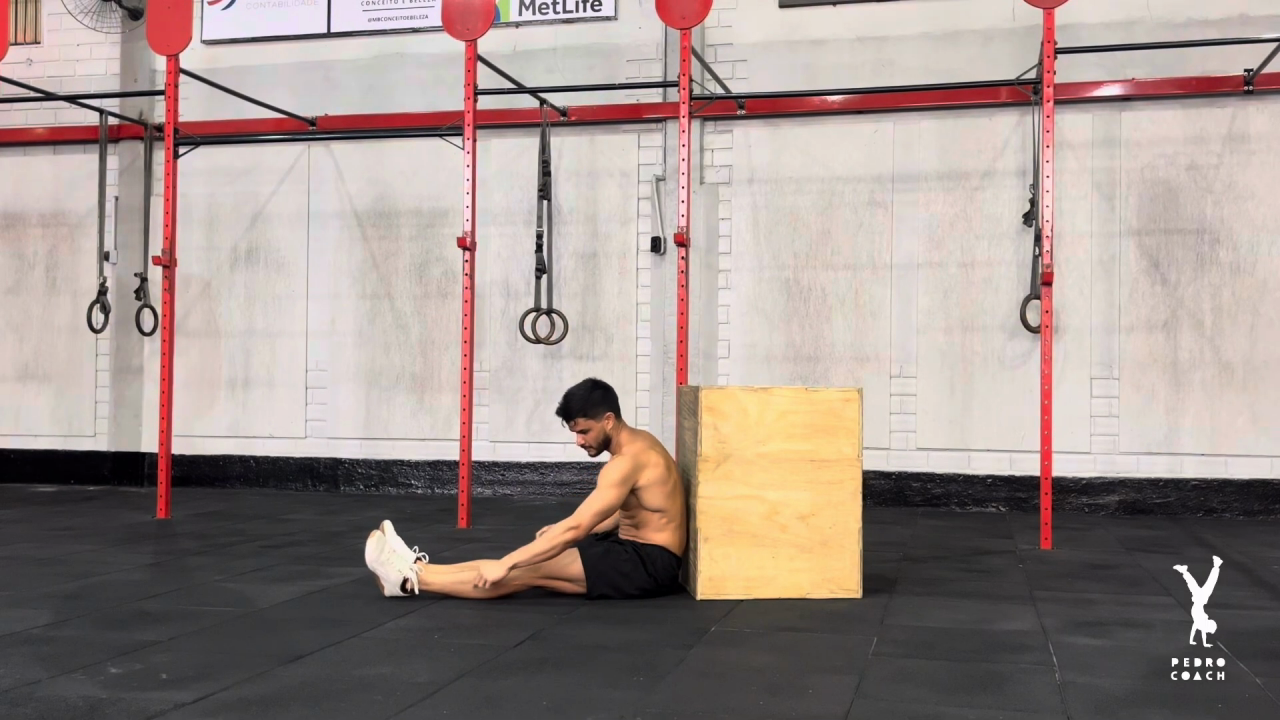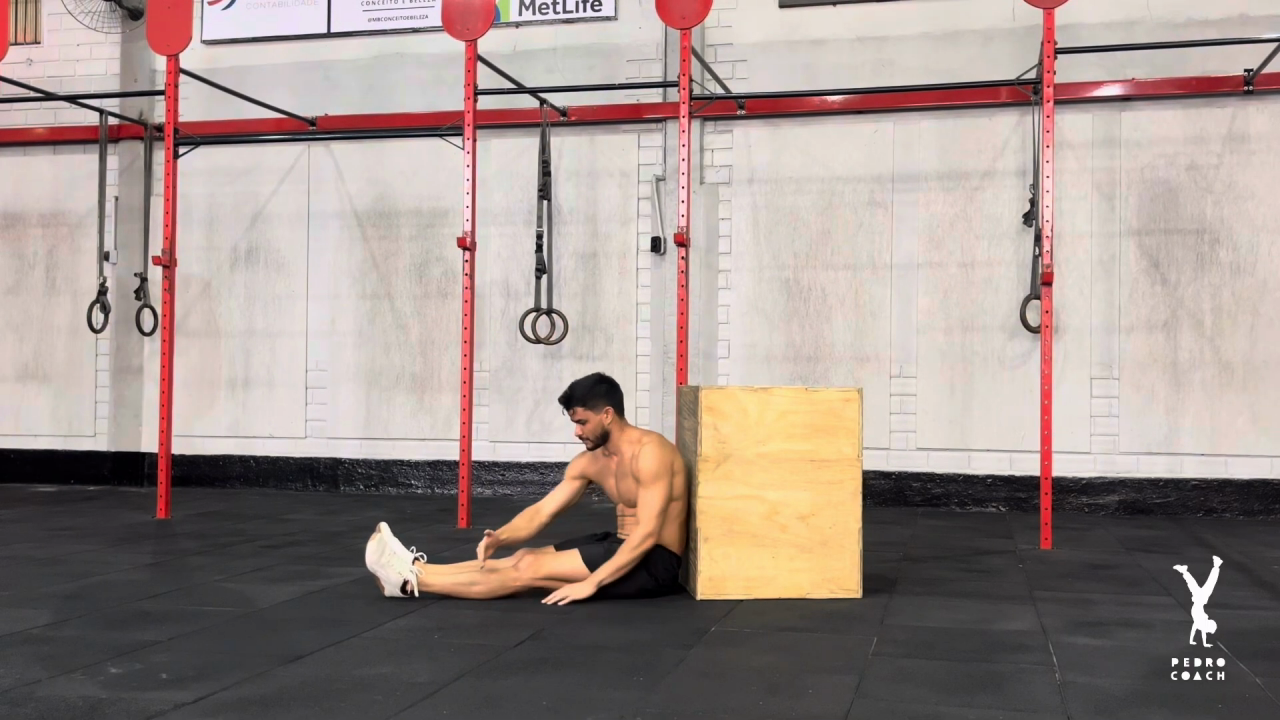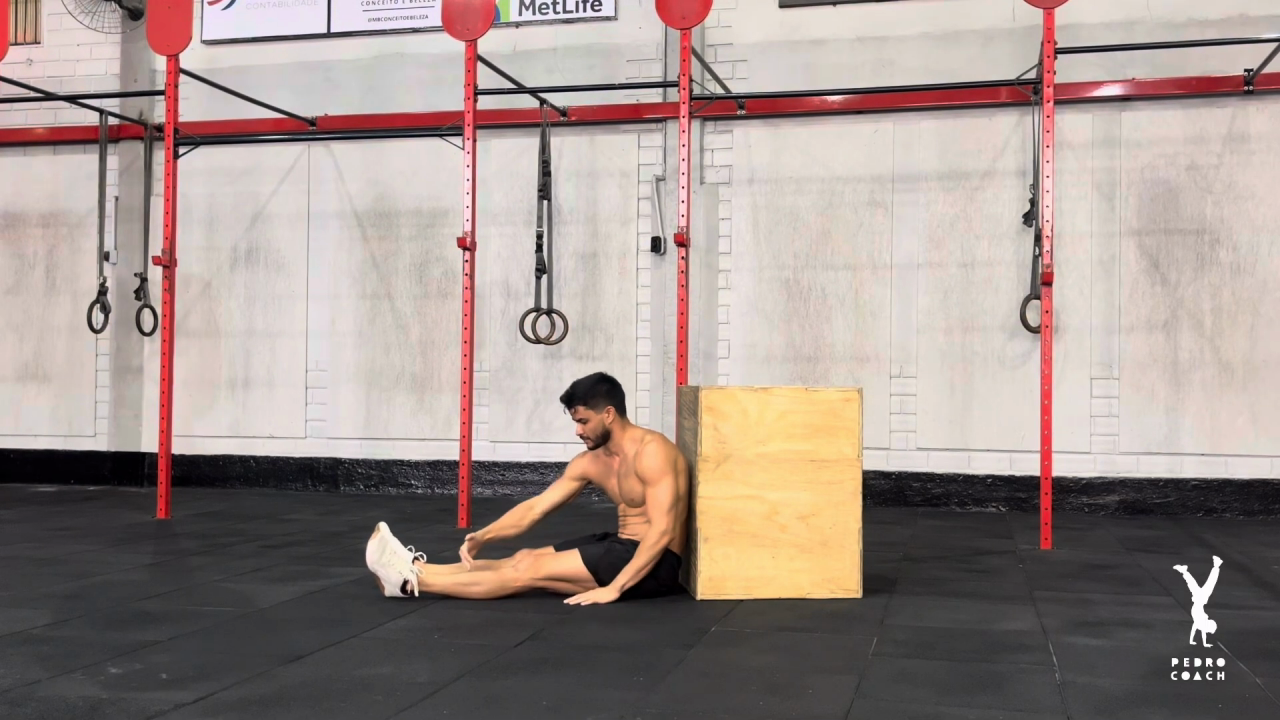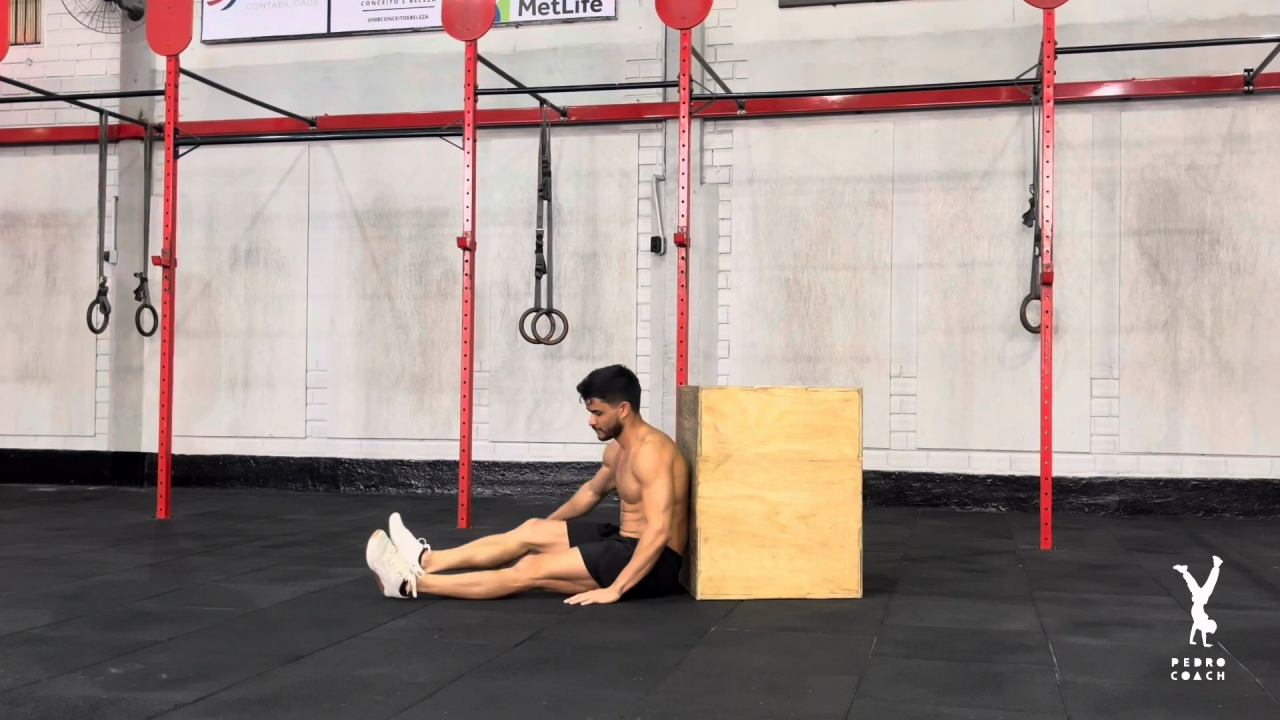
dt=0.3s
person 1, frame 1
left shoulder: (629, 460)
right shoulder: (634, 444)
left elbow: (575, 529)
left wrist: (506, 564)
right wrist: (562, 530)
left hip: (650, 564)
right hip: (632, 549)
left knee: (530, 570)
right knee: (526, 559)
left ankle: (410, 580)
right ankle: (417, 567)
person 1, frame 2
left shoulder: (650, 452)
right shoulder: (590, 462)
left elbow: (649, 532)
right elbow: (542, 511)
left wrist: (592, 582)
right wrist: (498, 537)
left hip: (654, 563)
right hip: (623, 548)
left knee: (531, 571)
right knee: (522, 557)
left ankle: (411, 582)
right ankle: (416, 569)
person 1, frame 3
left shoulder: (652, 451)
right shoulder: (589, 462)
left elbow: (662, 531)
right elbow: (535, 507)
left wrist: (614, 588)
right wrist: (483, 537)
left hip: (652, 564)
right hip: (623, 547)
left knee: (530, 571)
right knee: (522, 559)
left ankle: (412, 582)
right ankle: (417, 568)
person 1, frame 4
left shoulder: (650, 451)
right shoulder: (619, 449)
left elbow: (660, 532)
right elbow: (594, 490)
left wrist: (615, 589)
right wrist: (555, 525)
left hip: (652, 566)
right hip: (626, 542)
left knee: (531, 571)
right knee: (529, 534)
left ankle: (412, 582)
right ankle: (422, 559)
